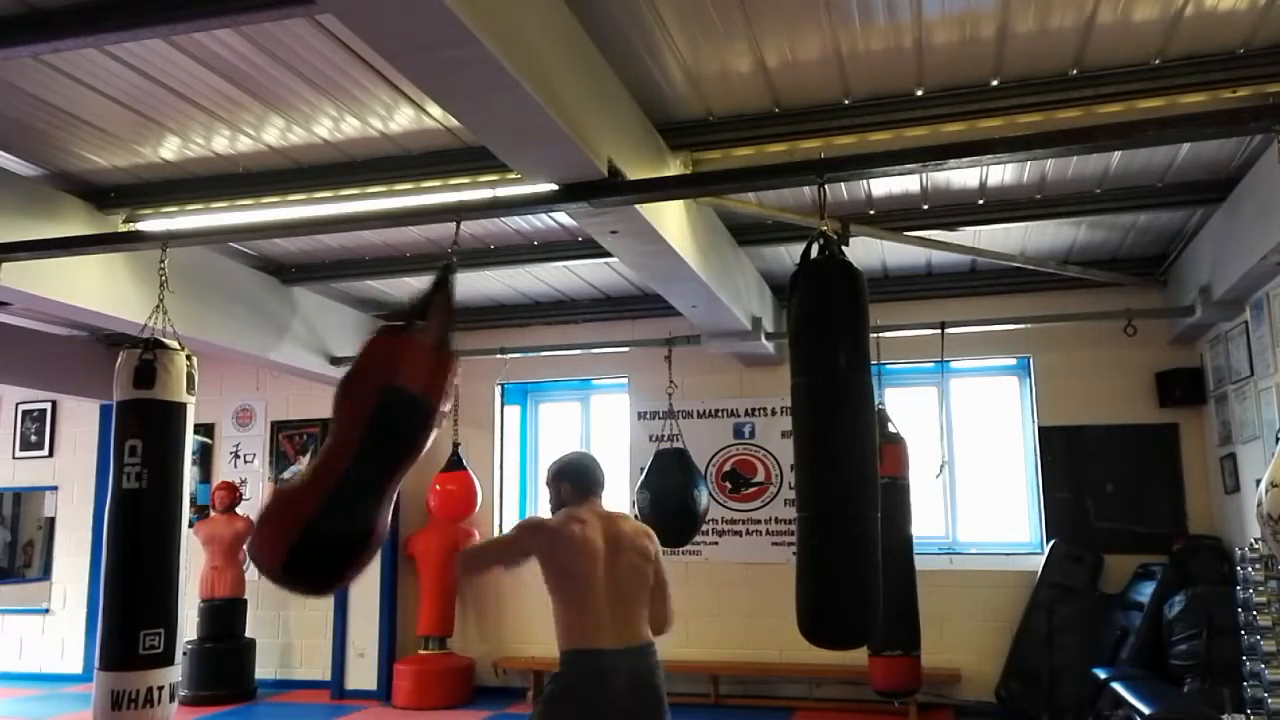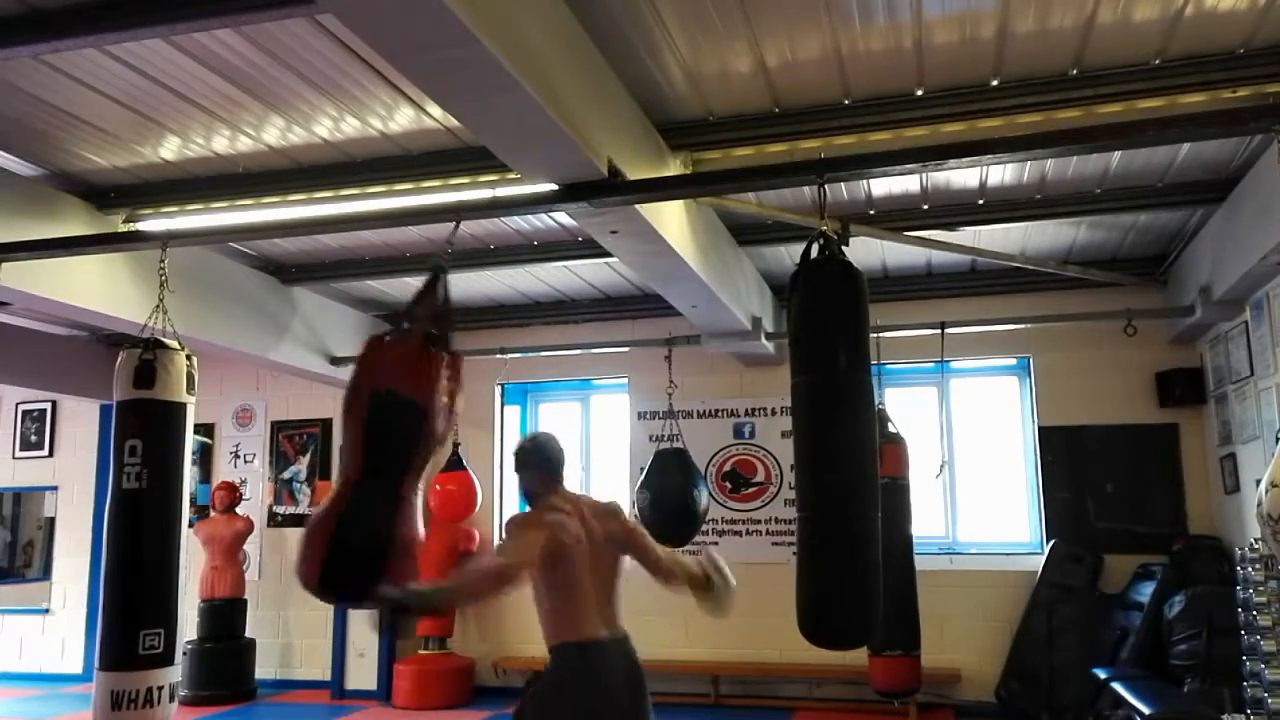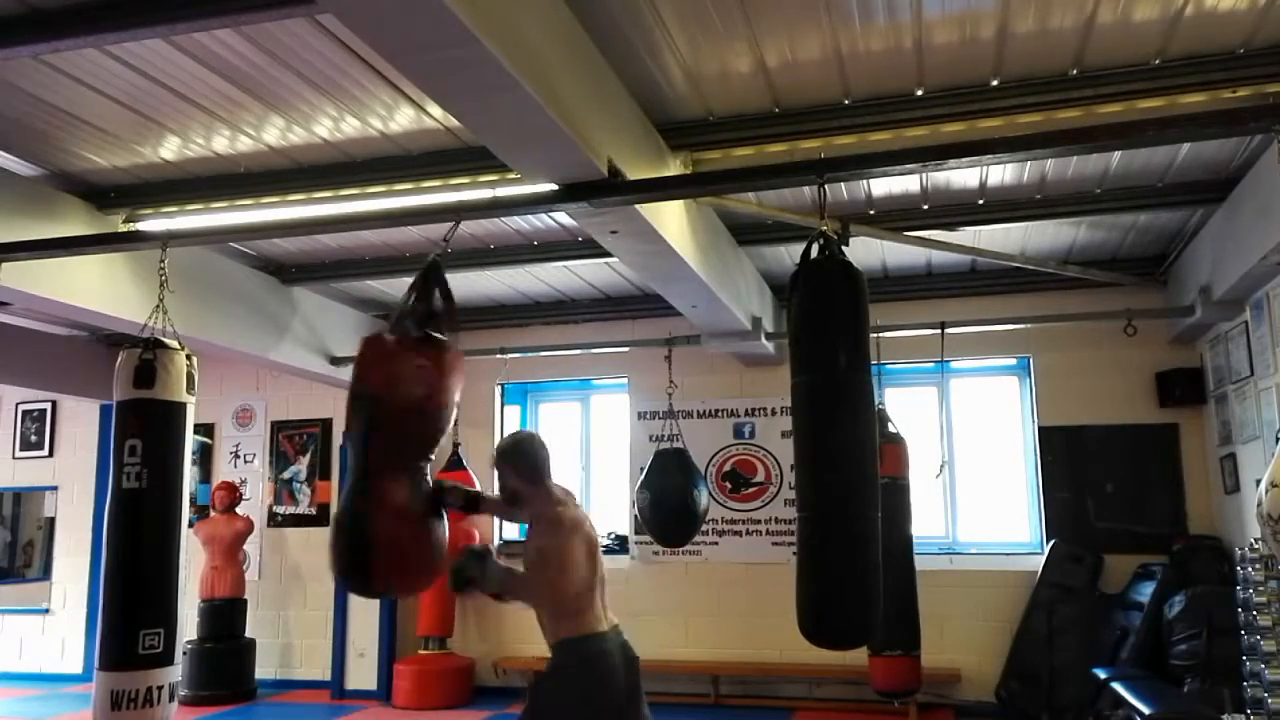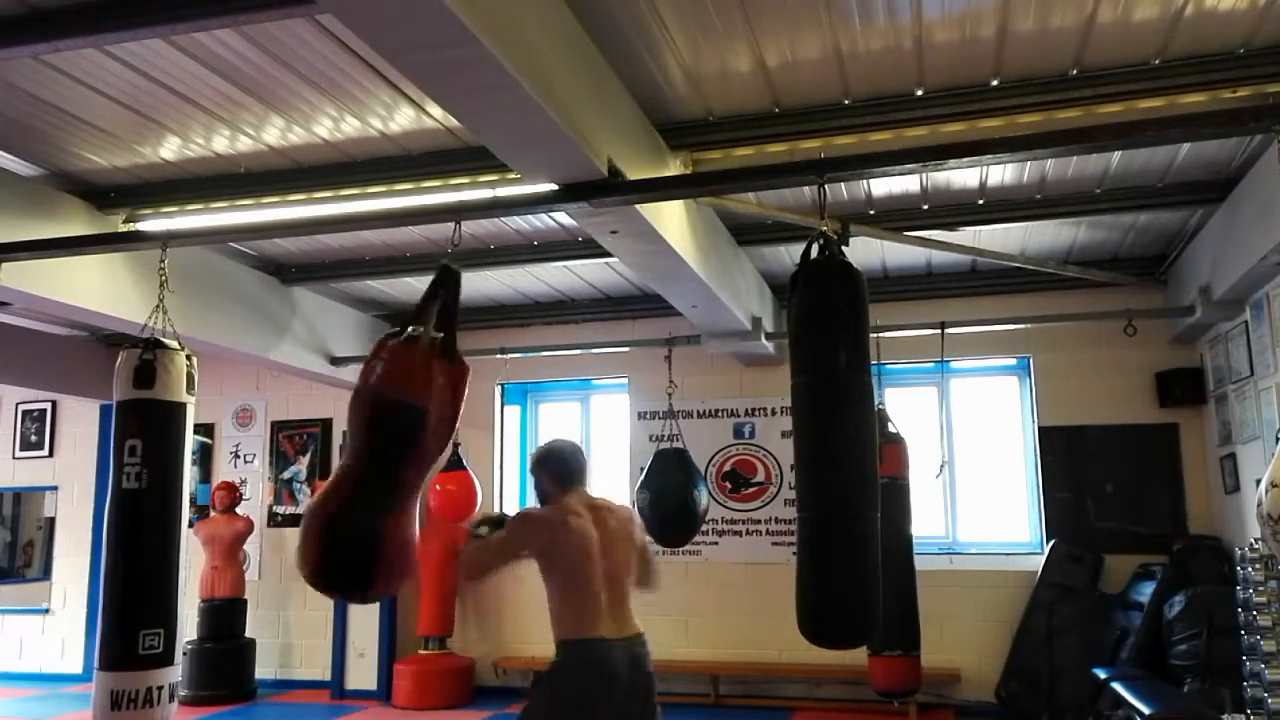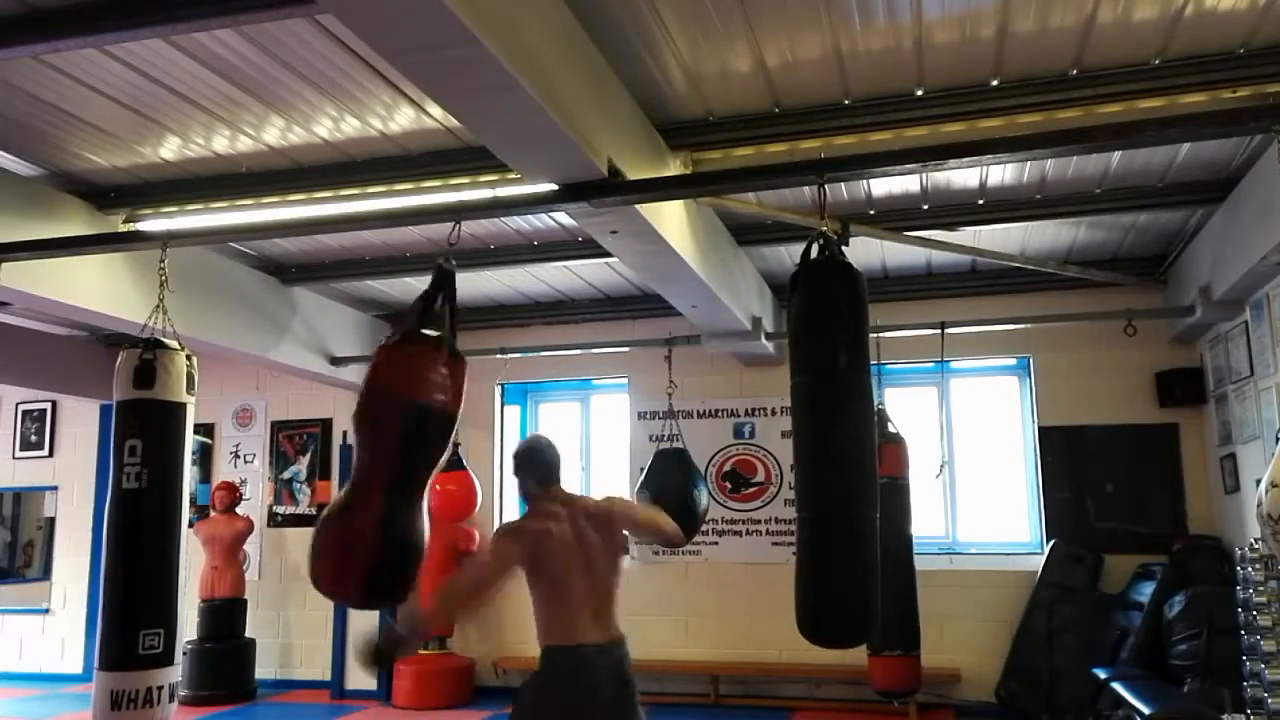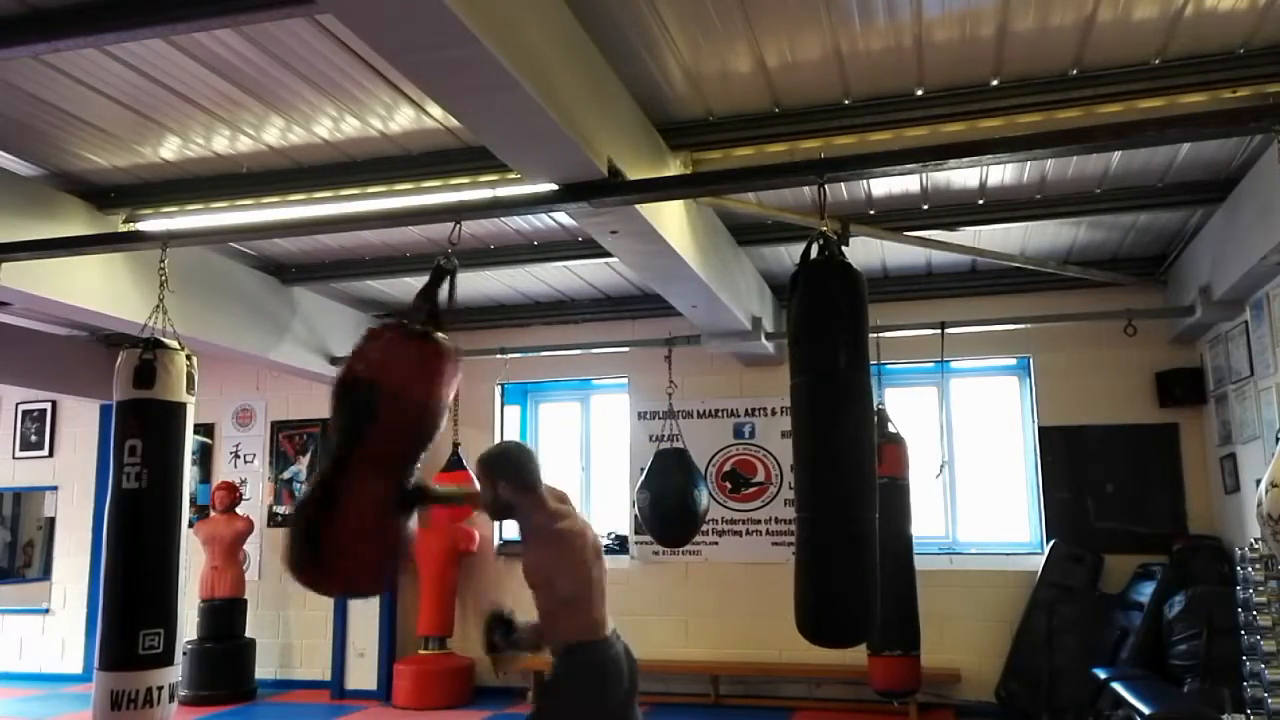
dt=0.2s
person 1, frame 1
left shoulder: (544, 531)
right shoulder: (642, 537)
left elbow: (468, 562)
right elbow: (661, 621)
left hip: (583, 676)
right hip: (641, 673)
person 1, frame 2
left shoulder: (537, 523)
right shoulder: (609, 514)
left elbow: (500, 572)
right elbow: (663, 566)
left wrist: (424, 597)
right wrist: (702, 575)
left hip: (579, 669)
right hip: (619, 661)
person 1, frame 3
left shoulder: (557, 519)
right shoulder: (559, 501)
left elbow: (566, 597)
right elbow: (511, 507)
left wrist: (495, 576)
right wrist: (466, 498)
left hip: (582, 661)
right hip: (615, 653)
person 1, frame 4
left shoulder: (540, 521)
right shoulder: (624, 517)
left elbow: (472, 566)
right elbow: (643, 577)
left wrist: (487, 535)
left hip: (583, 664)
right hip: (634, 659)
person 1, frame 5
left shoulder: (523, 533)
right shoulder: (608, 511)
left elbow: (464, 590)
right elbow: (670, 533)
left wrist: (400, 636)
left hip: (566, 668)
right hip: (614, 662)
person 1, frame 6
left shoulder: (559, 536)
right shoulder: (551, 499)
left elbow: (585, 621)
left wrist: (520, 636)
left hip: (587, 667)
right hip: (614, 660)
